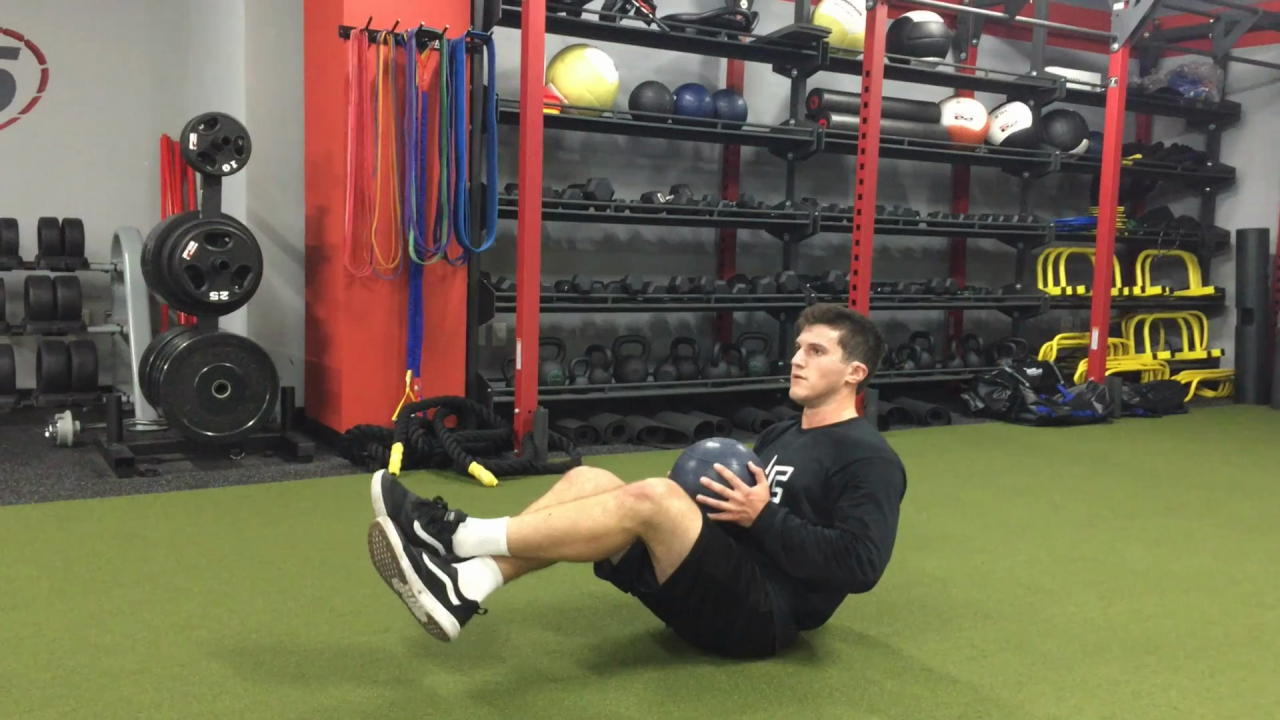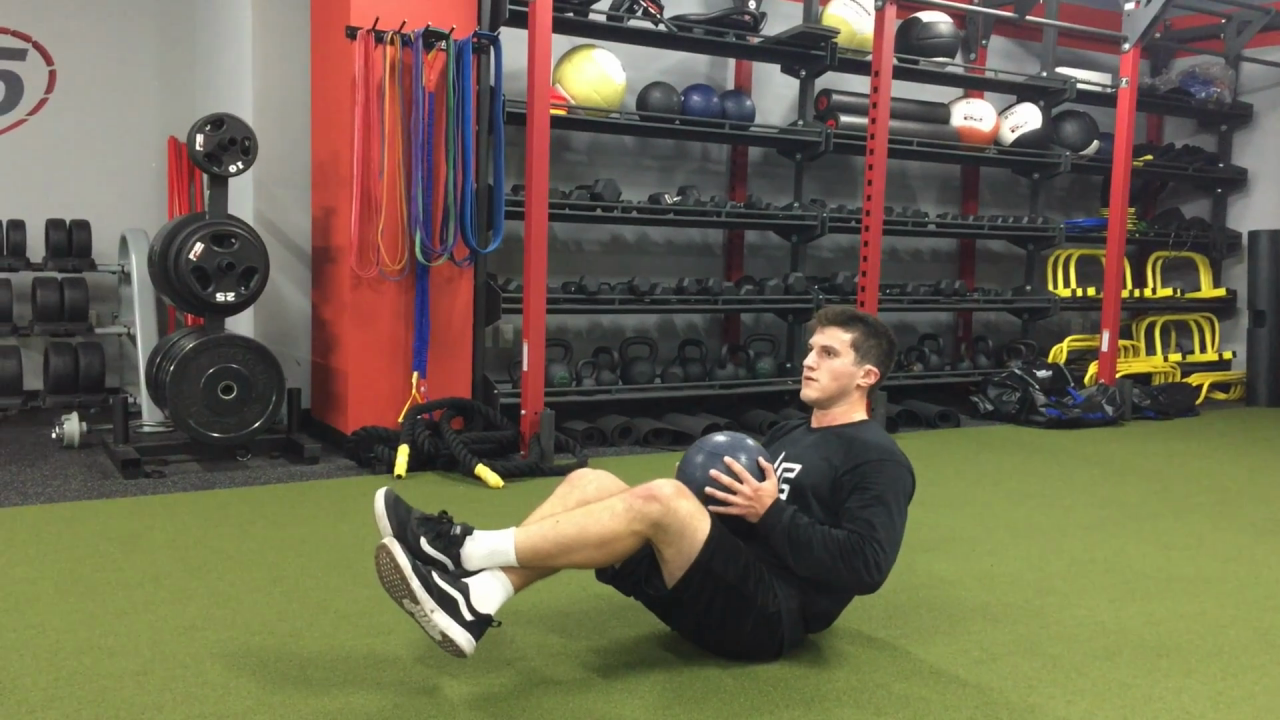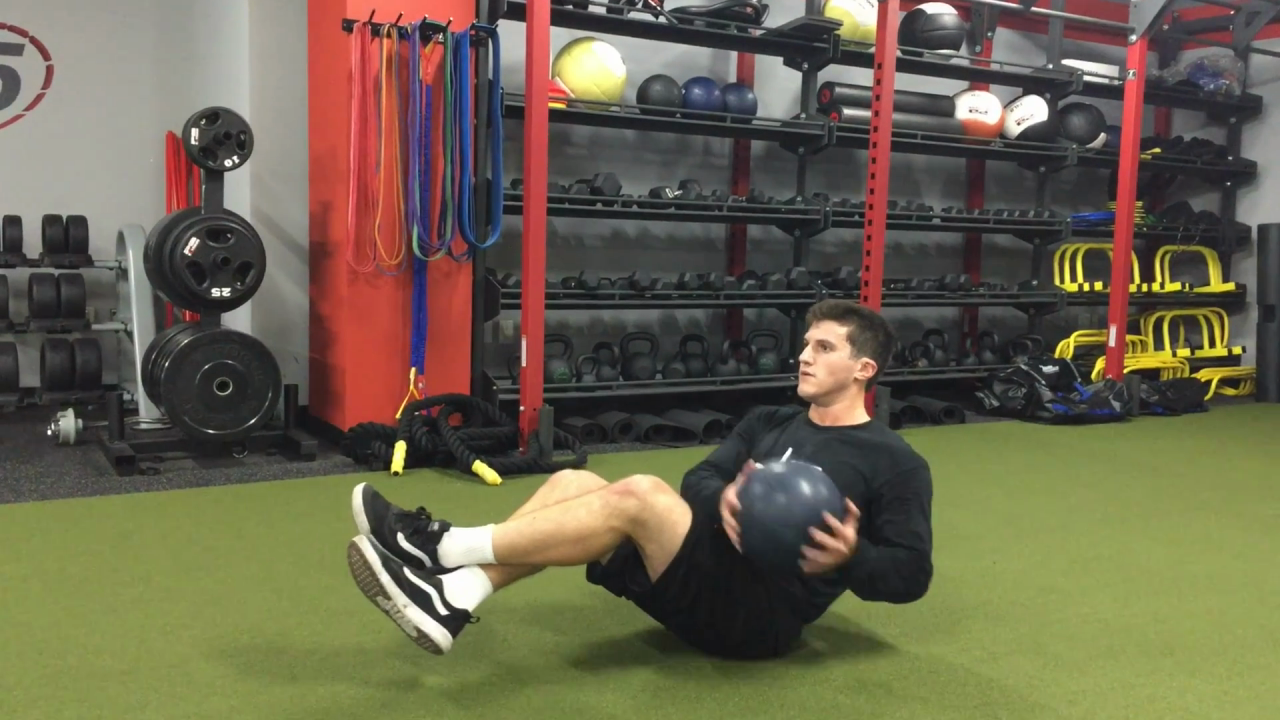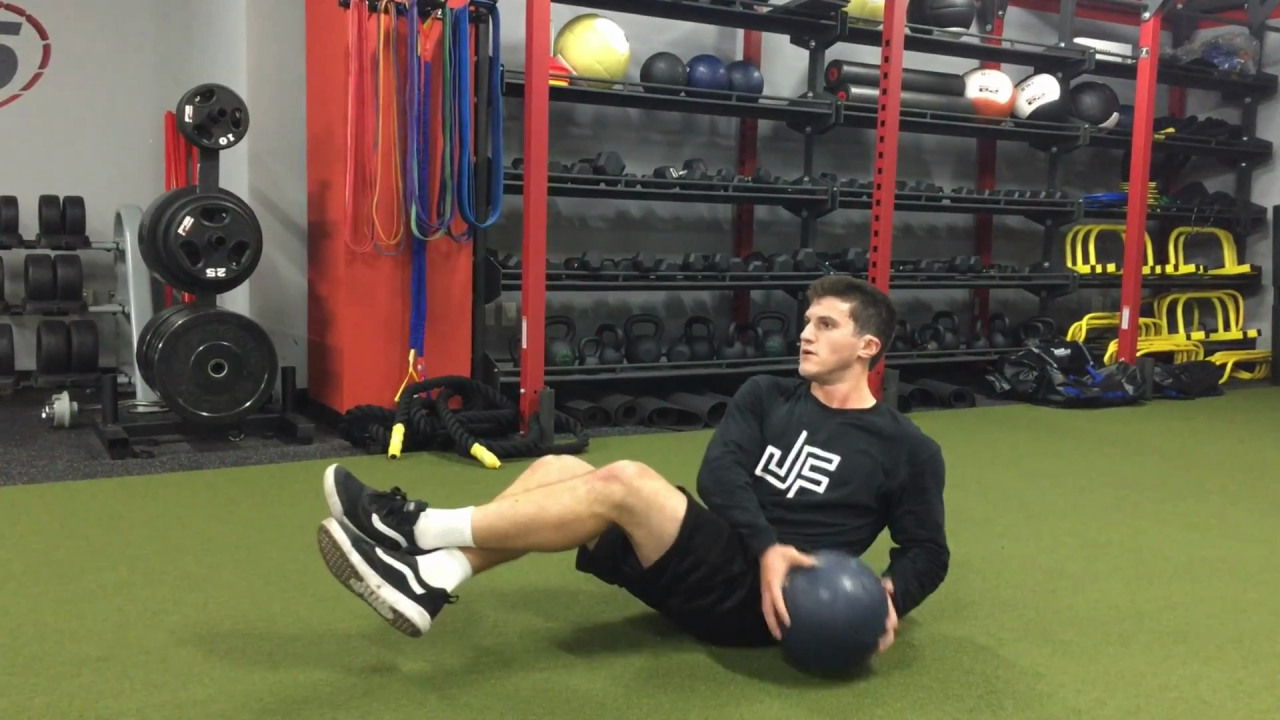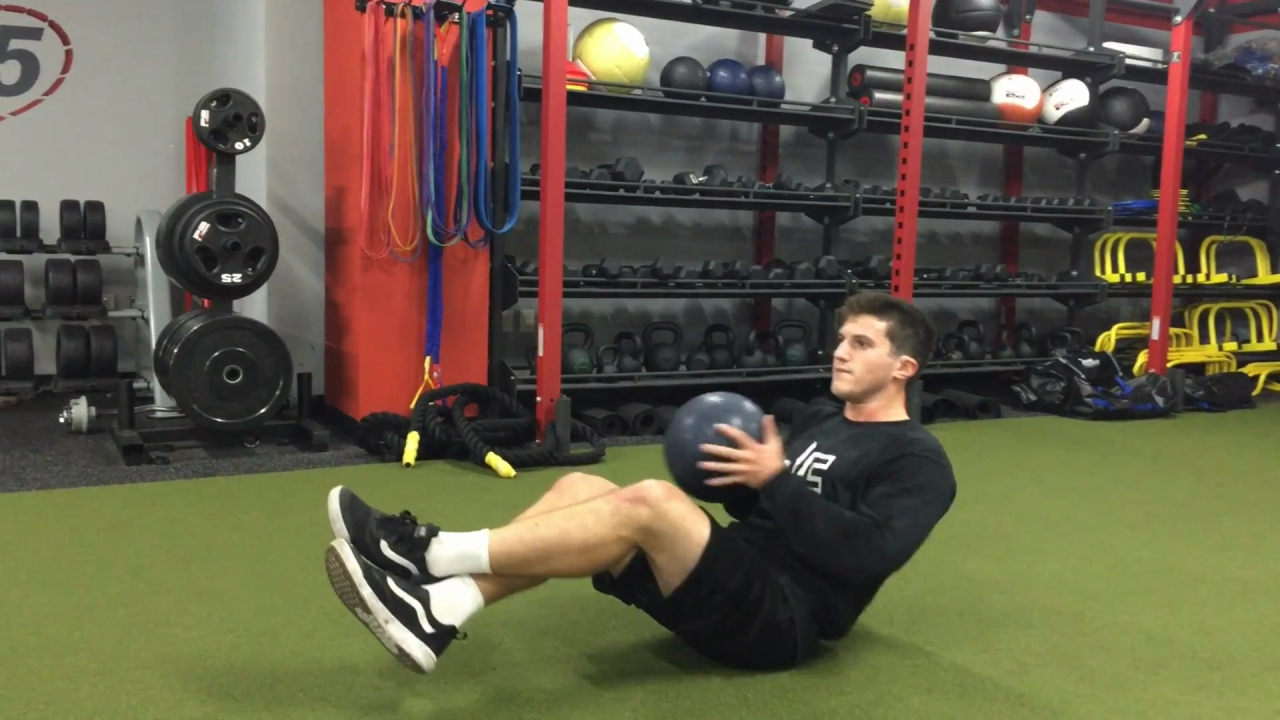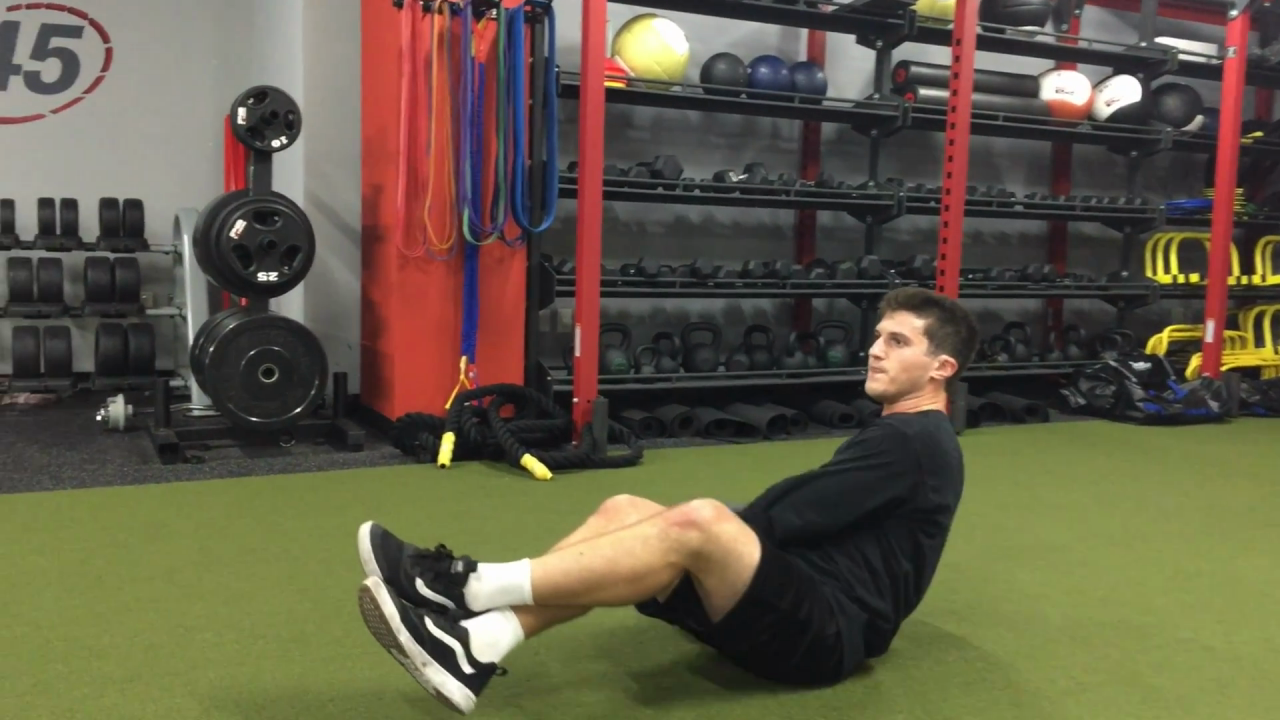
dt=0.5s
person 1, frame 1
left shoulder: (868, 459)
right shoulder: (781, 436)
left elbow: (859, 564)
left wrist: (763, 517)
right wrist: (707, 502)
left hip: (760, 613)
right hip: (713, 585)
left knee: (653, 497)
right knee: (588, 481)
left ankle: (463, 537)
right ankle: (462, 586)
person 1, frame 2
left shoulder: (876, 460)
right shoulder: (788, 434)
left elbow: (864, 565)
left wrist: (771, 514)
right wrist: (714, 500)
left hip: (767, 614)
right hip: (716, 586)
left knee: (662, 498)
right knee: (589, 483)
left ankle: (471, 548)
right ankle: (474, 600)
person 1, frame 3
left shoulder: (894, 465)
right shoulder: (770, 423)
left elbow: (912, 570)
right elbow: (699, 479)
left wrist: (851, 560)
right wrist: (725, 499)
left hip: (760, 610)
right hip: (710, 574)
left knee: (642, 494)
right knee: (575, 482)
left ankle: (448, 547)
right ankle: (451, 600)
person 1, frame 4
left shoulder: (907, 450)
right shoulder: (765, 397)
left elbow: (927, 551)
right elbow: (721, 473)
left wrist: (891, 596)
right wrist: (766, 546)
left hip: (749, 596)
right hip: (701, 563)
left knee: (624, 481)
right knee: (559, 467)
left ankle: (427, 528)
right ankle: (427, 579)
person 1, frame 5
left shoulder: (918, 460)
right shoulder: (820, 421)
left elbow: (864, 556)
left wrist: (777, 480)
right wrist: (737, 475)
left hip: (781, 617)
right hip: (737, 580)
left knee: (650, 499)
right knee: (581, 487)
left ankle: (440, 553)
right ankle: (436, 612)
person 1, frame 6
left shoulder: (916, 442)
right shoulder: (894, 433)
left elbow: (801, 510)
left wrist: (721, 531)
right wrist: (733, 535)
left hip: (825, 630)
right hip: (789, 595)
left knee: (700, 521)
right knee: (625, 511)
left ankle: (478, 584)
right ankle: (474, 647)
